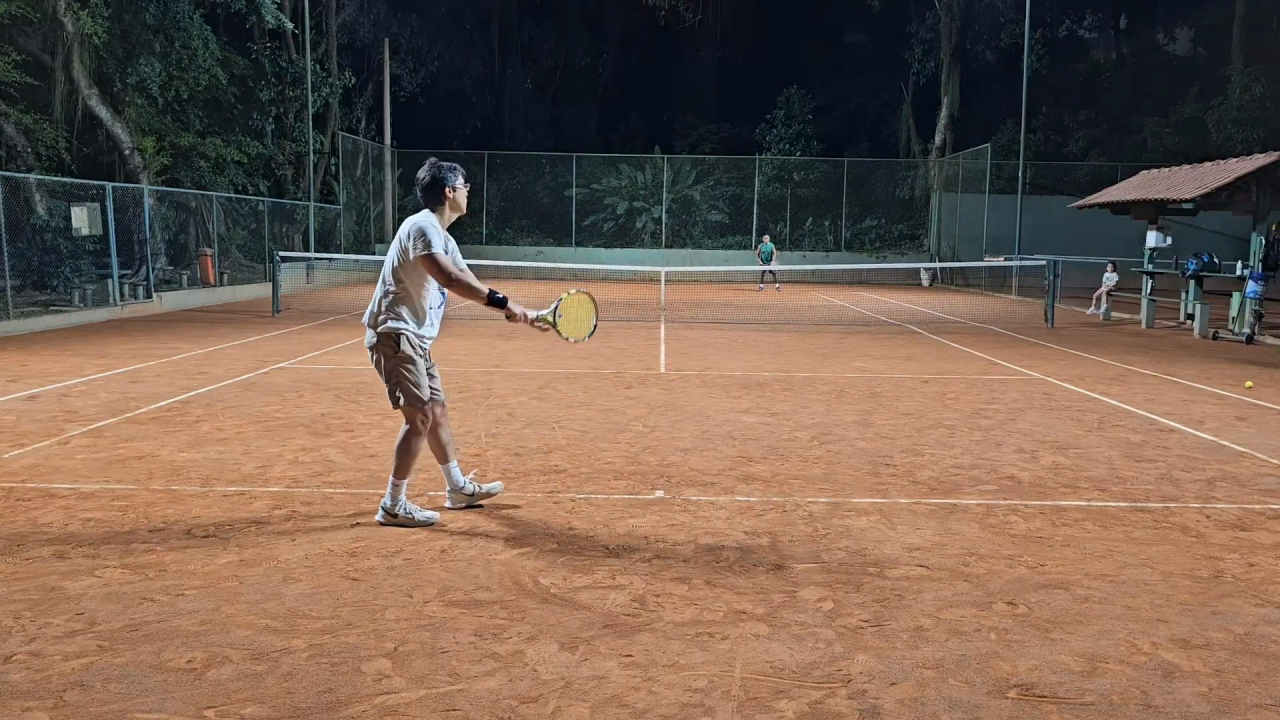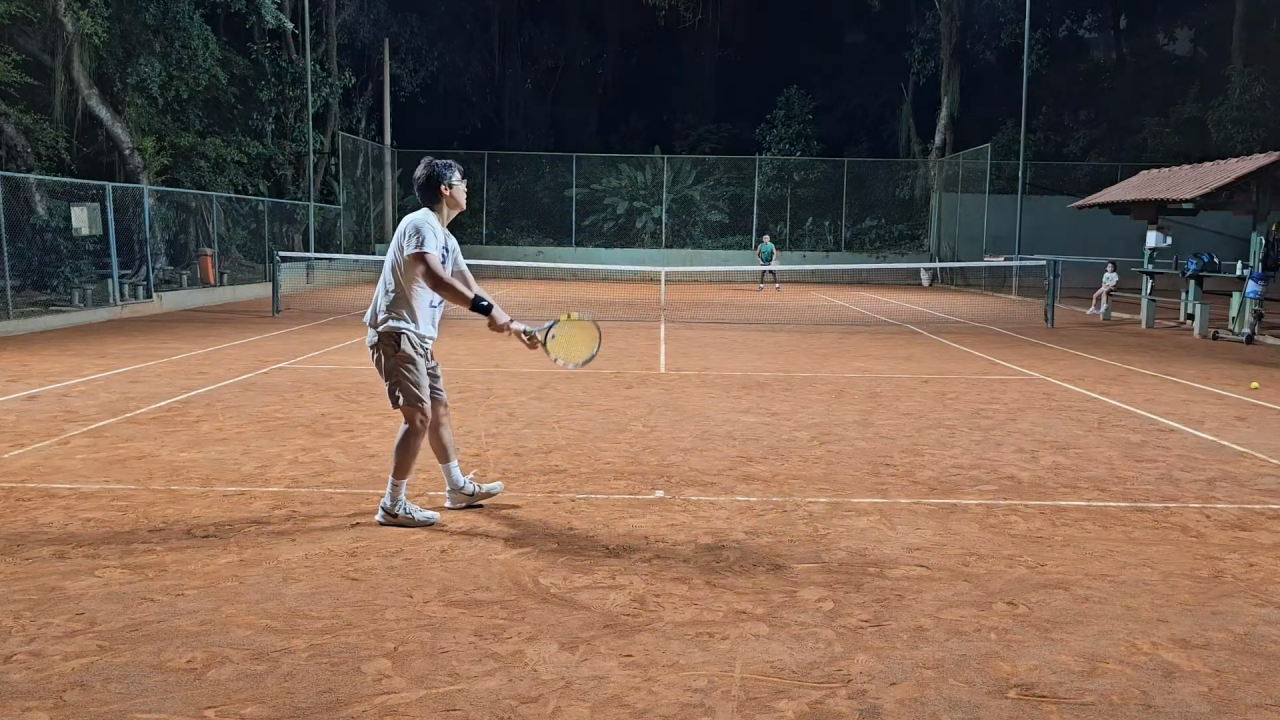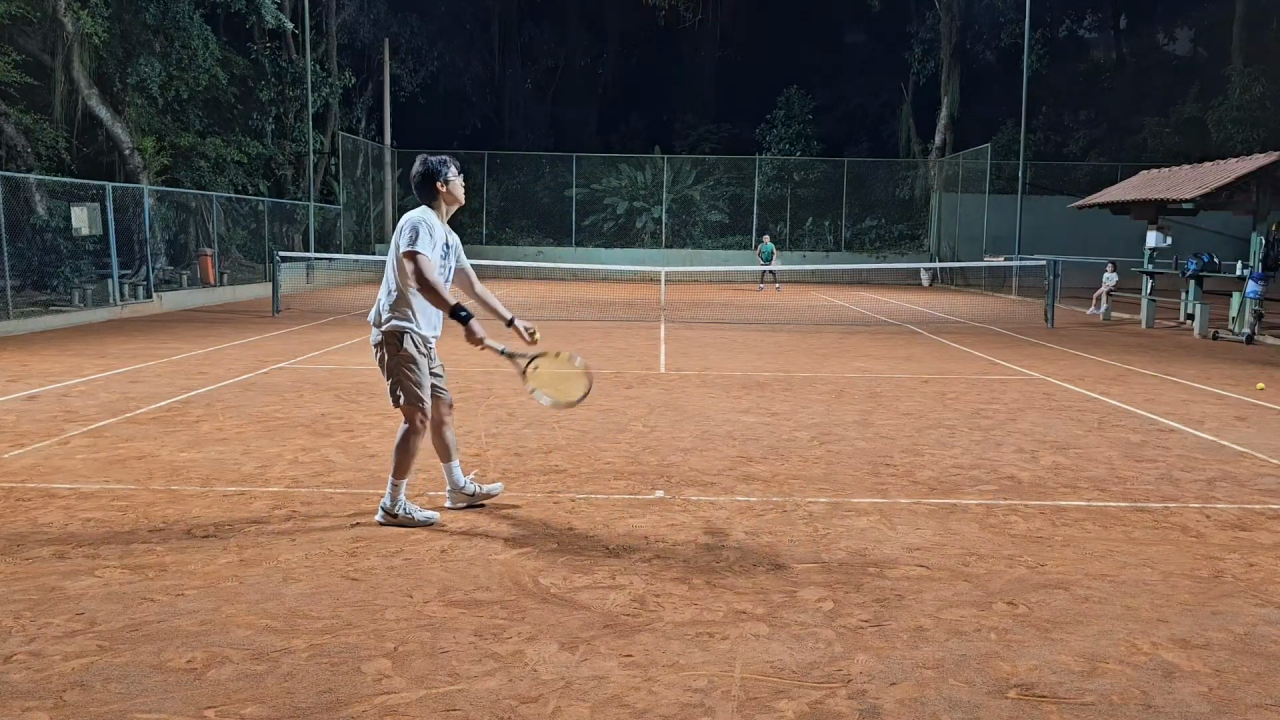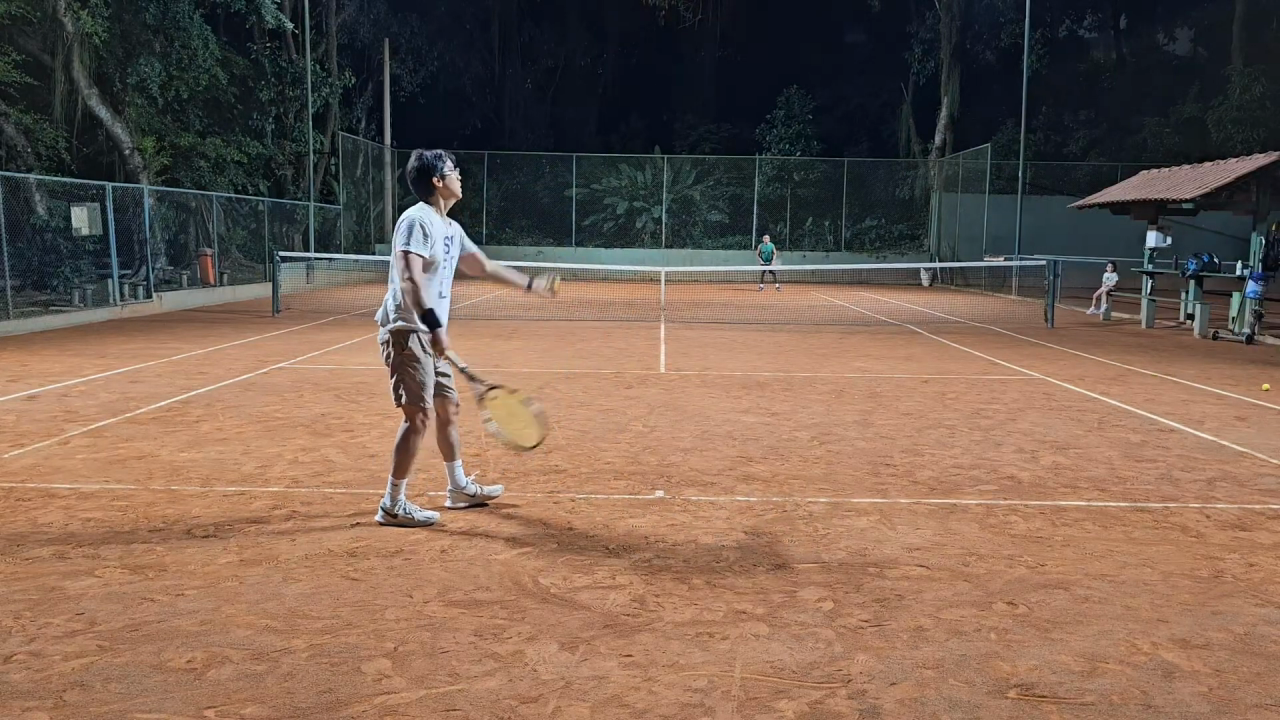
dt=0.1s
person 1, frame 1
left shoulder: (443, 239)
right shoulder: (421, 227)
left elbow: (471, 286)
right elbow: (451, 281)
left wrist: (515, 311)
right wrist: (504, 303)
left hip: (414, 337)
right hip: (394, 334)
left knee: (437, 411)
right knee: (419, 417)
left ankle: (458, 488)
right ankle: (393, 505)
person 1, frame 2
left shoulder: (447, 239)
right shoulder: (419, 225)
left elbow: (471, 289)
right elbow: (436, 280)
left wrist: (511, 324)
right wrist: (488, 312)
left hip: (418, 337)
right hip: (396, 333)
left knee: (438, 411)
right knee: (418, 417)
left ankle: (459, 487)
right ankle: (393, 505)
person 1, frame 3
left shoulder: (449, 237)
right shoulder: (417, 223)
left elbow: (475, 287)
right elbow: (422, 280)
left wrist: (512, 321)
right wrist: (465, 319)
left hip: (422, 337)
right hip: (400, 333)
left knee: (442, 410)
right knee: (418, 416)
left ankle: (459, 487)
right ankle: (393, 505)
person 1, frame 4
left shoulder: (450, 228)
right shoulder: (415, 220)
left elbow: (484, 266)
right elbow: (406, 278)
left wrist: (528, 283)
right wrist: (434, 323)
left hip: (429, 333)
right hip: (408, 333)
left knee: (448, 406)
right knee: (418, 415)
left ankle: (459, 487)
right ankle: (392, 504)
